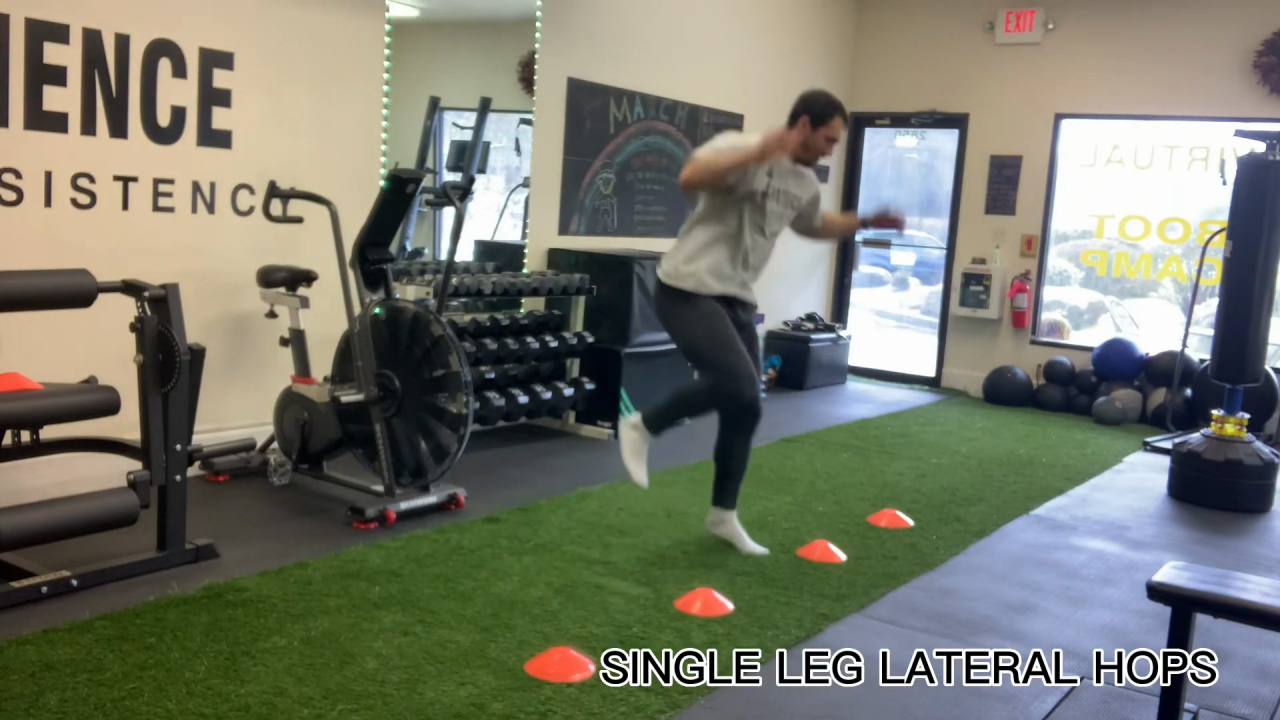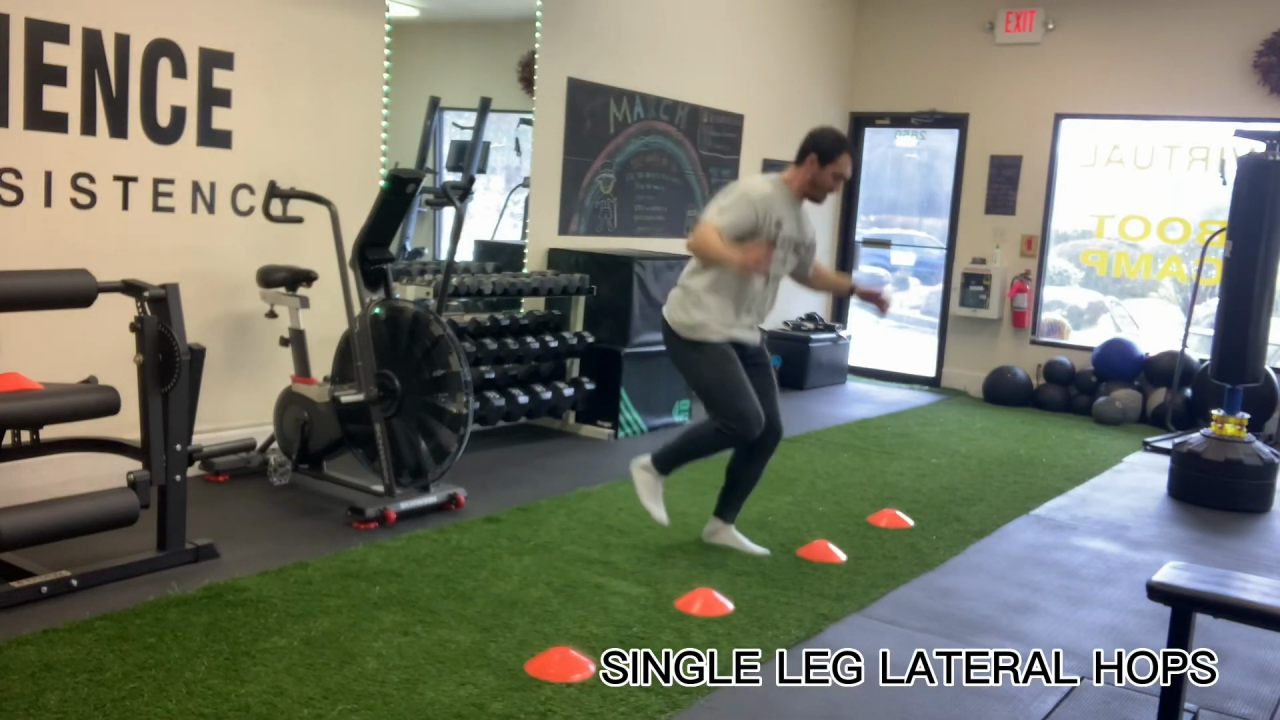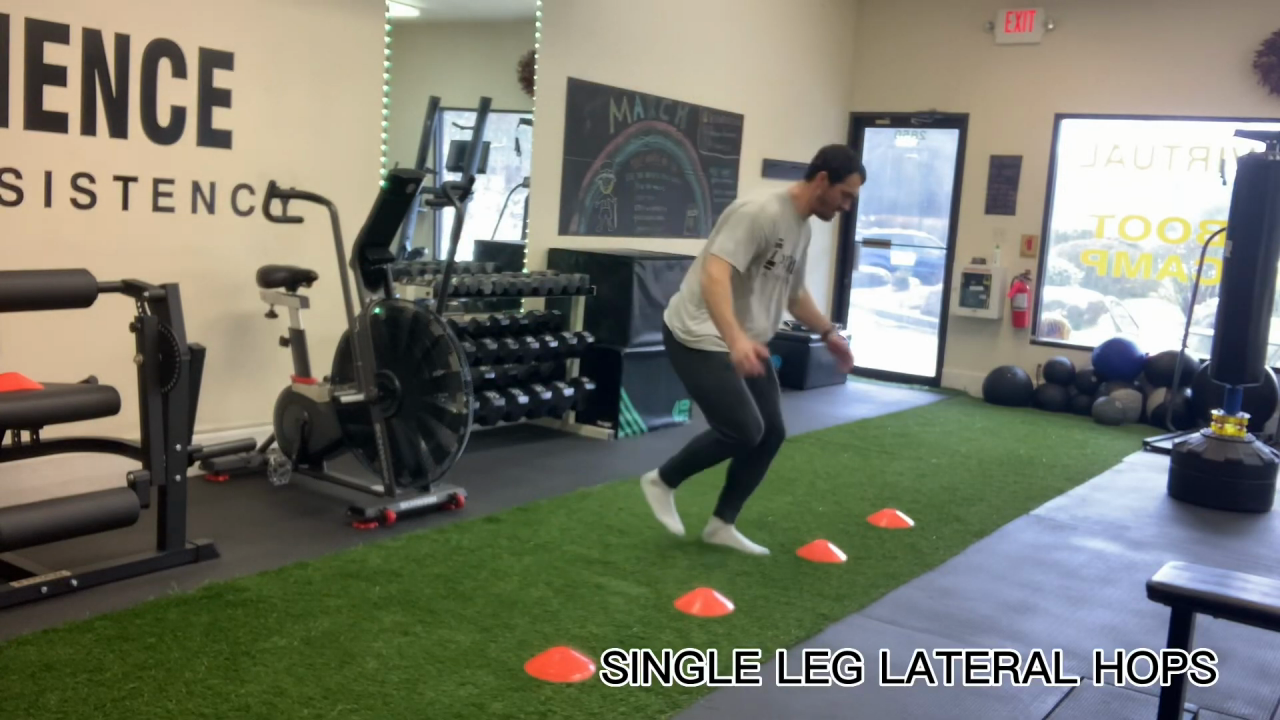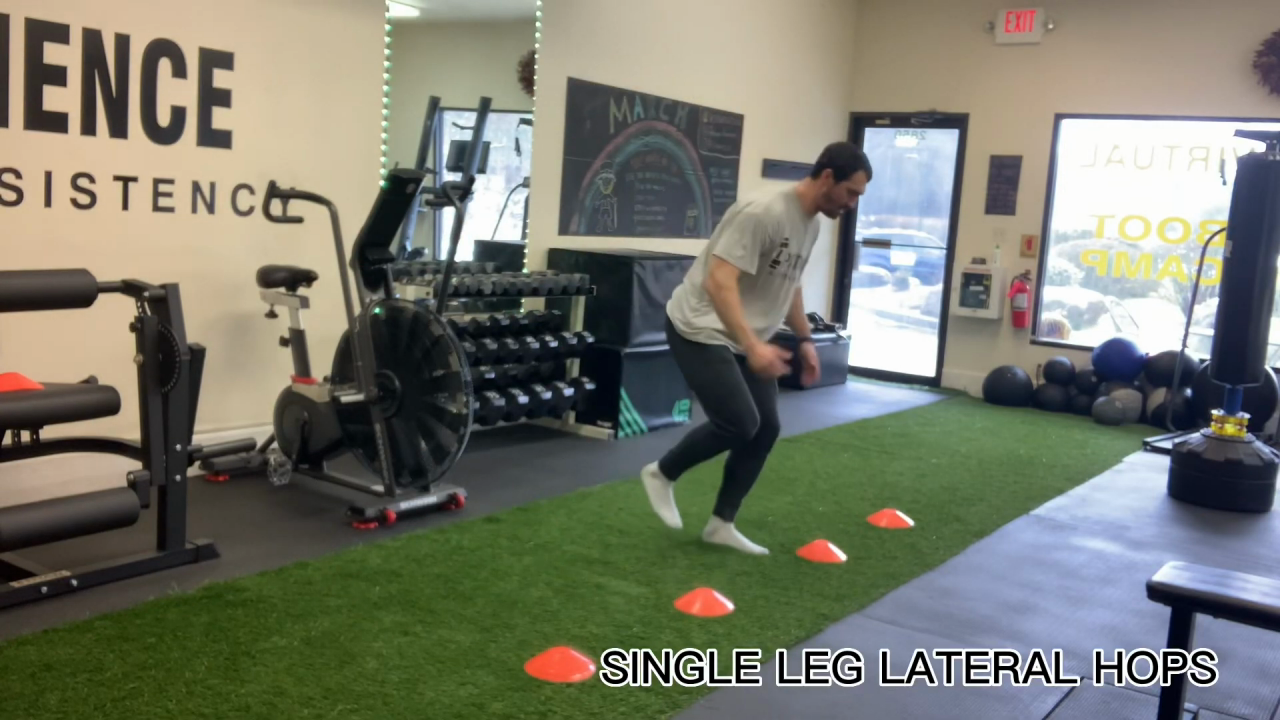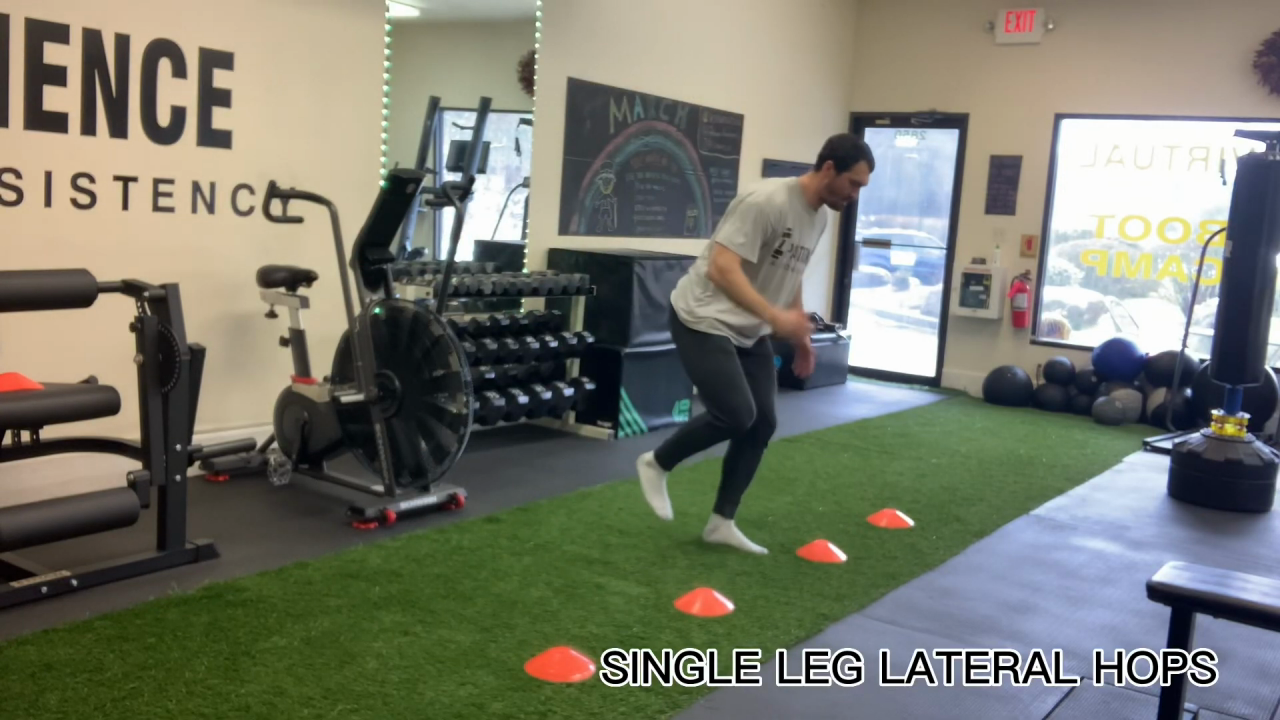
dt=0.1s
person 1, frame 1
left shoulder: (801, 179)
right shoulder: (743, 149)
left elbow: (816, 224)
right elbow: (690, 178)
left wrist: (865, 222)
right wrist: (753, 153)
left hip: (733, 298)
right hip: (689, 291)
left knee: (743, 406)
right knee: (736, 385)
left ankle: (723, 515)
right ankle: (644, 427)
person 1, frame 2
left shoulder: (799, 217)
right shoulder: (754, 196)
left elbow: (807, 271)
right elbow: (701, 239)
left wrist: (855, 289)
right wrist: (735, 258)
left hip: (741, 333)
right hip: (699, 330)
left knee: (766, 431)
right knee: (745, 425)
left ankle: (722, 526)
right ankle: (654, 468)
person 1, frame 3
left shoulder: (802, 229)
right shoulder: (758, 214)
left elbow: (794, 291)
right elbow: (713, 276)
left wrist: (828, 334)
right wrist: (736, 340)
left hip: (744, 342)
right hip: (699, 338)
left knee: (770, 433)
right knee: (743, 431)
left ankle: (722, 525)
right ankle: (661, 481)
person 1, frame 4
left shoulder: (811, 225)
right shoulder: (762, 212)
right elbow: (720, 280)
left wrist: (805, 341)
right wrist: (752, 346)
left hip: (748, 340)
right hip: (700, 331)
left knee: (766, 428)
right knee: (740, 425)
left ankle: (721, 524)
right ankle: (661, 473)
person 1, frame 5
left shoulder: (819, 218)
right shoulder: (765, 202)
right elbow: (721, 267)
left wrist: (800, 335)
right wrist: (774, 316)
left hip: (750, 331)
right hip: (704, 319)
left knee: (762, 423)
right knee: (735, 415)
left ankle: (721, 522)
right ankle: (656, 464)
